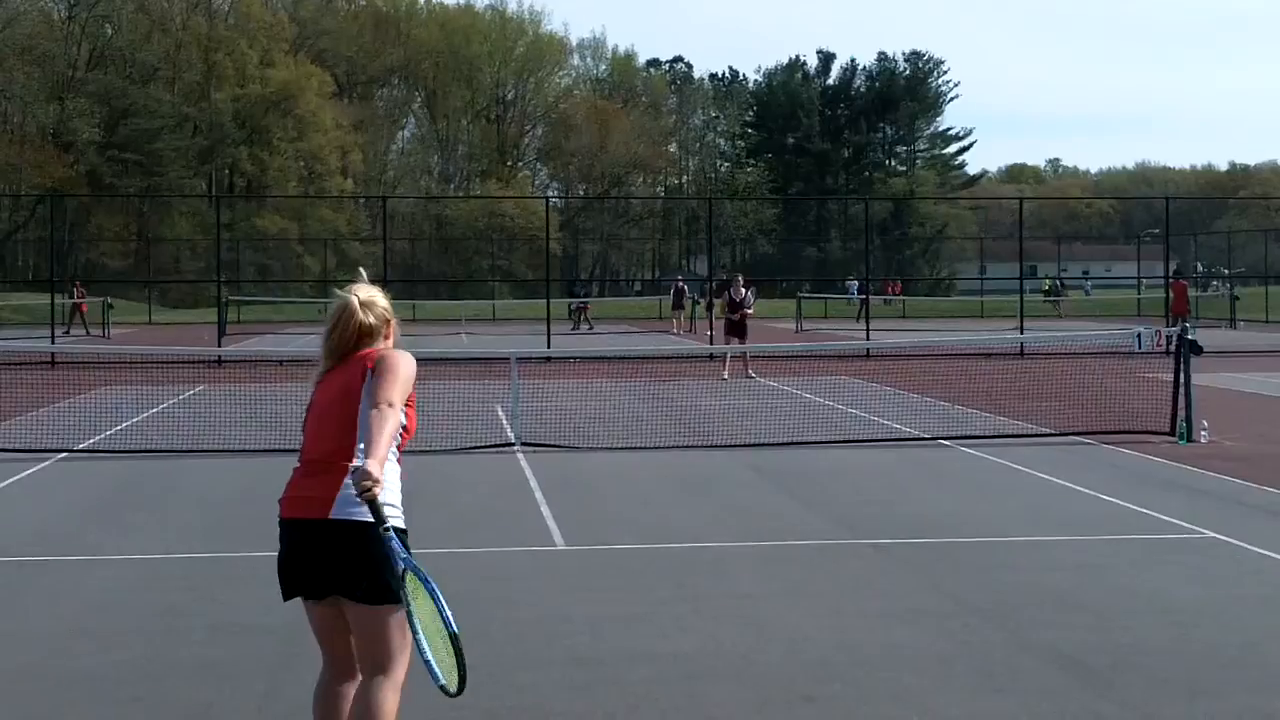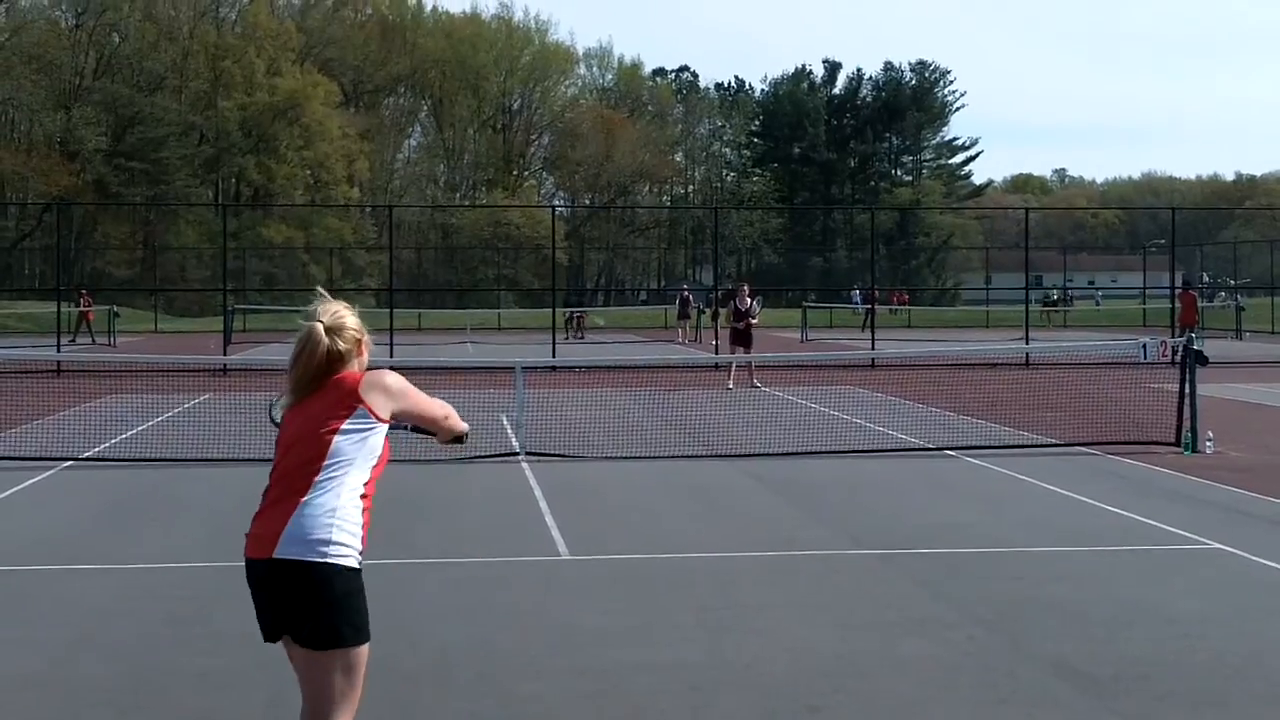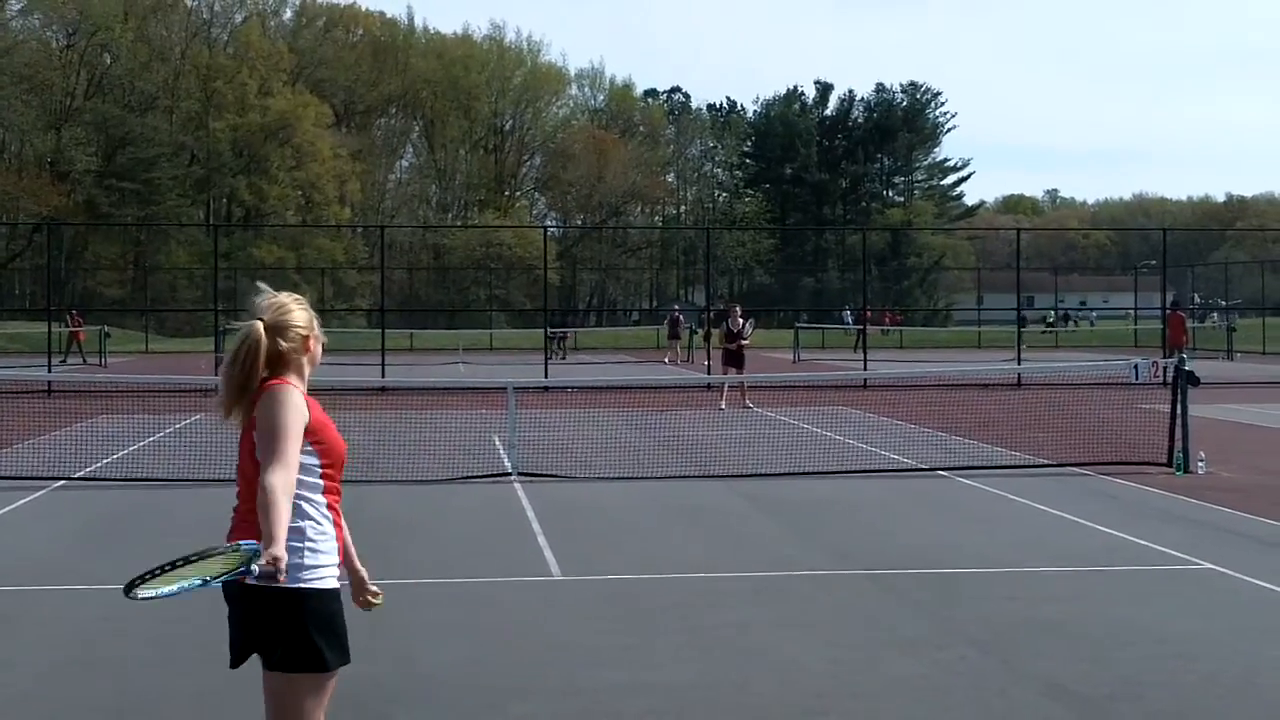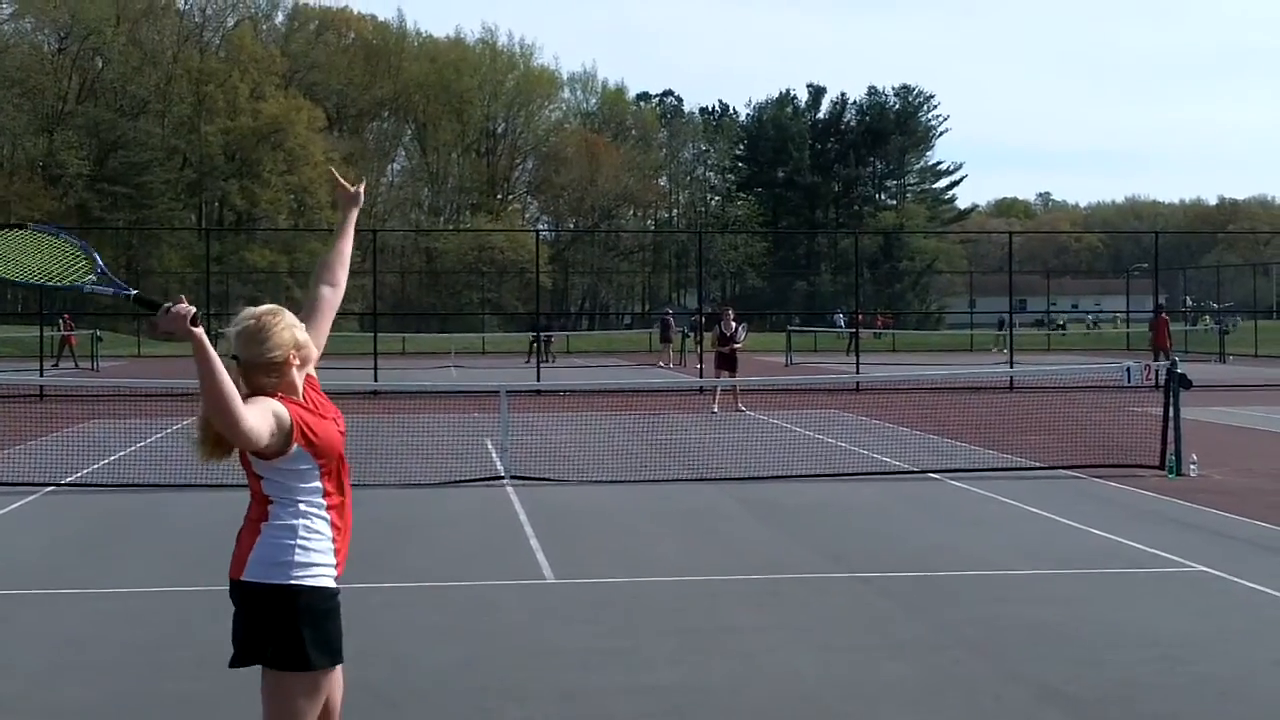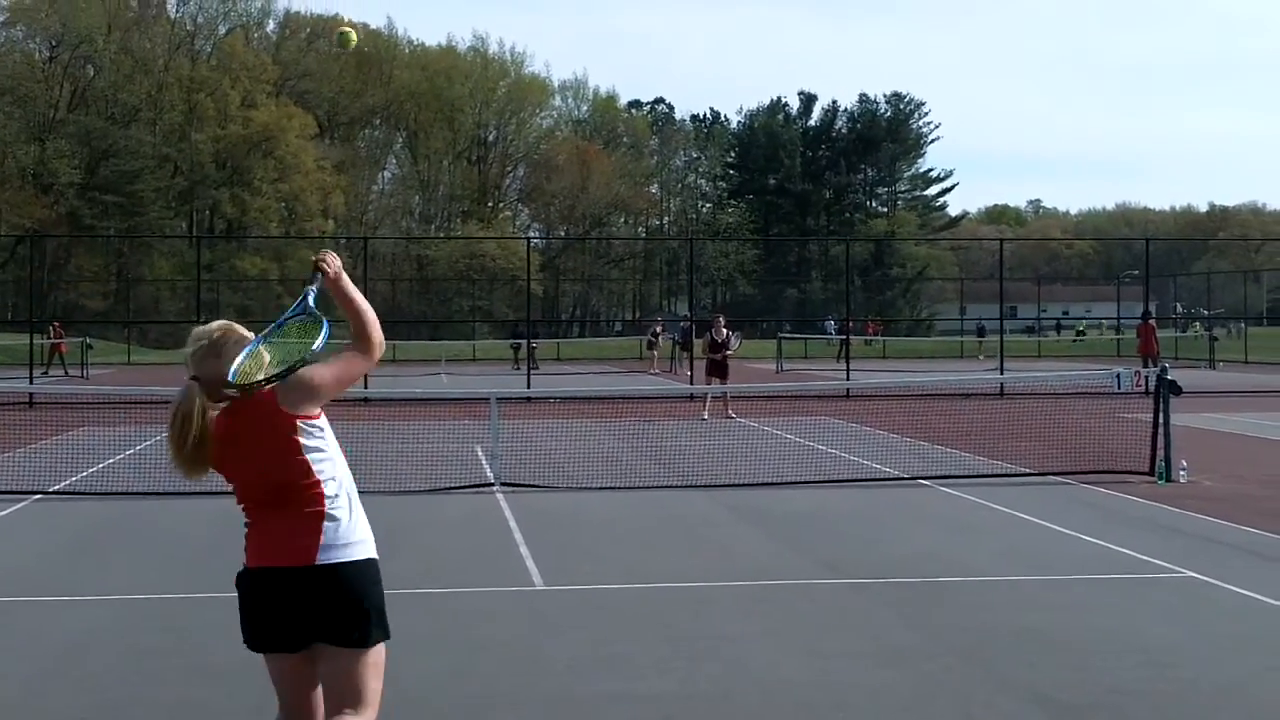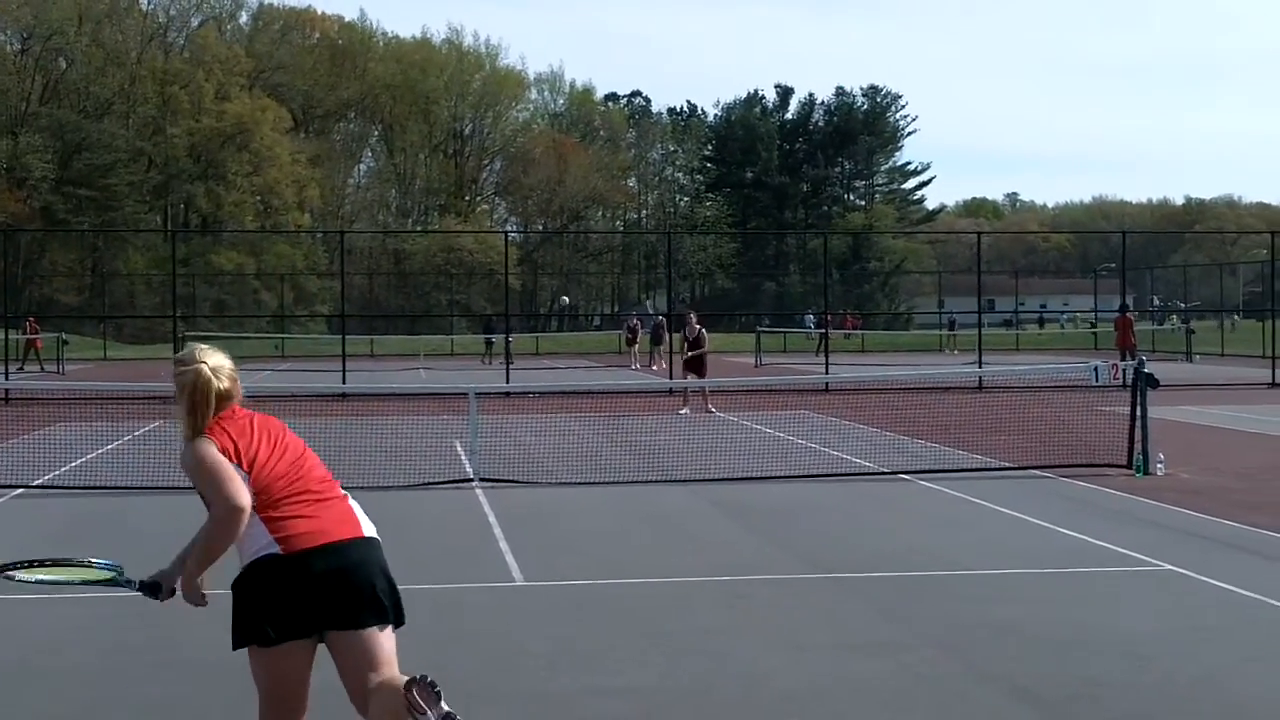
dt=0.5s
person 1, frame 1
left shoulder: (330, 375)
right shoulder: (394, 361)
right elbow: (384, 408)
right wrist: (374, 462)
left hip: (302, 520)
right hip: (360, 522)
left knee: (341, 667)
right knee: (387, 671)
person 1, frame 2
left shoulder: (304, 398)
right shoulder: (378, 384)
right elbow: (446, 419)
right wrist: (455, 427)
left hip: (271, 557)
right hip: (319, 560)
person 1, frame 3
left shoulder: (281, 397)
right shoulder: (283, 397)
left elbow: (314, 502)
right elbow: (277, 478)
left wrist: (355, 569)
right wrist: (274, 543)
left hip: (263, 584)
right hip: (294, 581)
person 1, frame 4
left shoulder: (300, 382)
right shoulder: (270, 411)
left elbow: (329, 288)
right elbow: (241, 428)
left wrist: (349, 214)
right wrist: (199, 347)
left hip: (296, 579)
right hip: (290, 583)
person 1, frame 5
left shoulder: (214, 439)
right shoulder: (288, 399)
right elbow: (370, 347)
right wrist: (340, 282)
left hip: (268, 578)
right hip: (338, 568)
person 1, frame 6
left shoulder: (202, 448)
right shoulder: (269, 425)
left elbow: (234, 507)
left wrist: (191, 572)
right wrist: (181, 565)
left hip: (282, 572)
right hip: (356, 552)
right knee: (382, 690)
